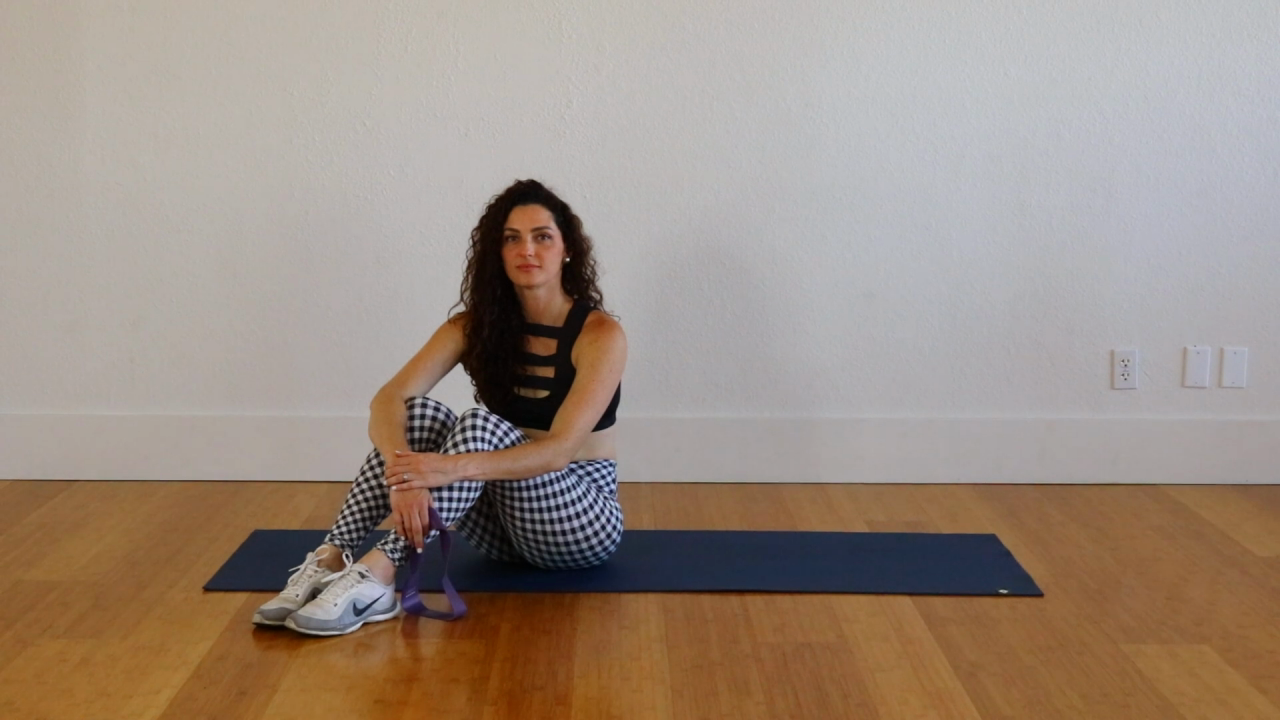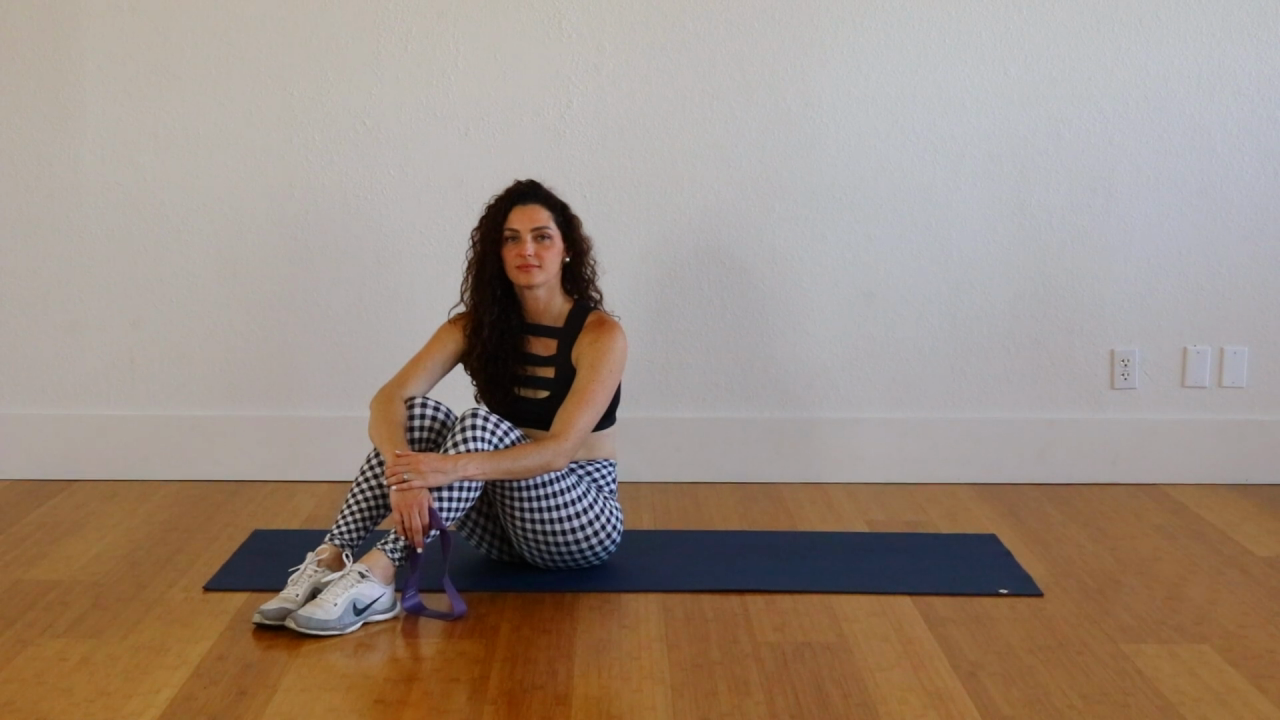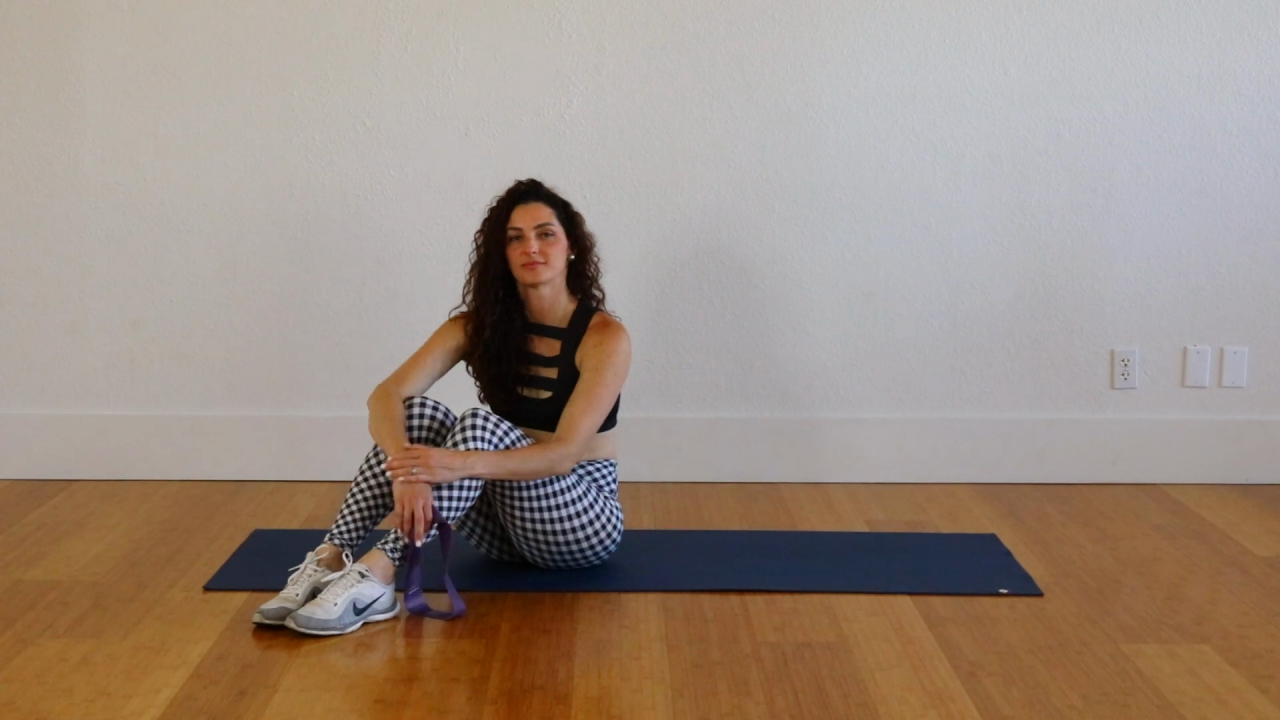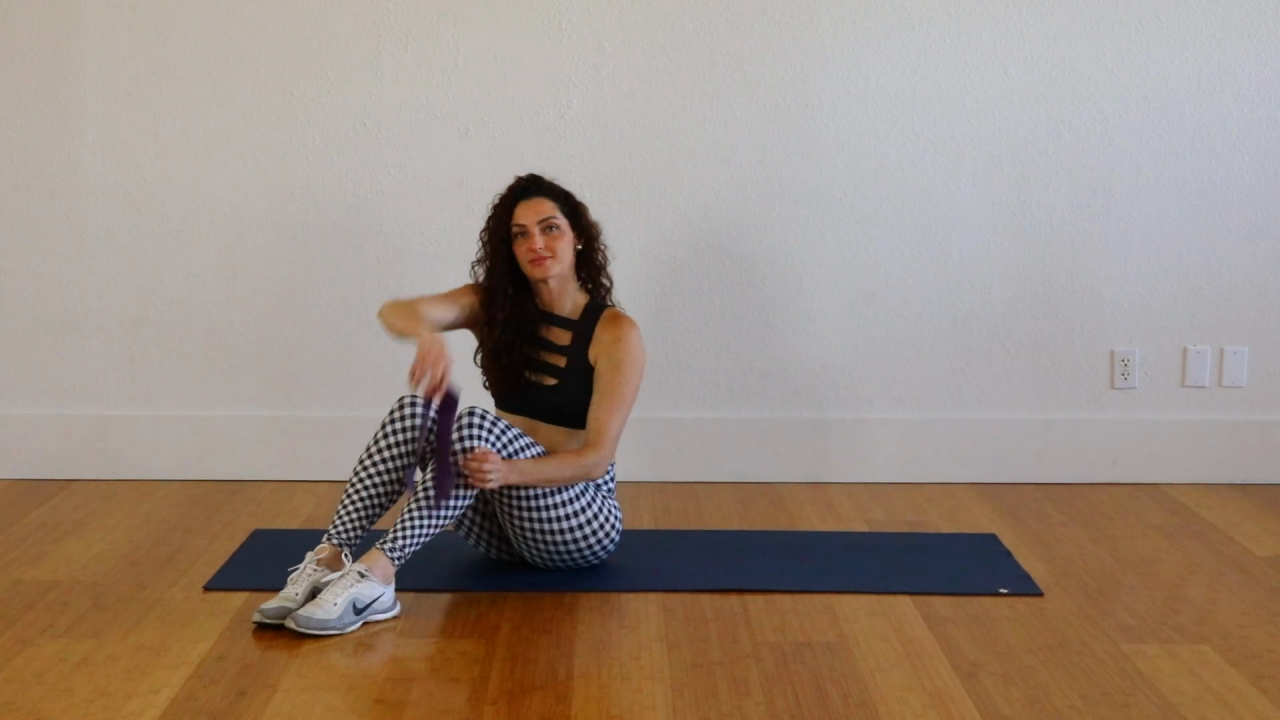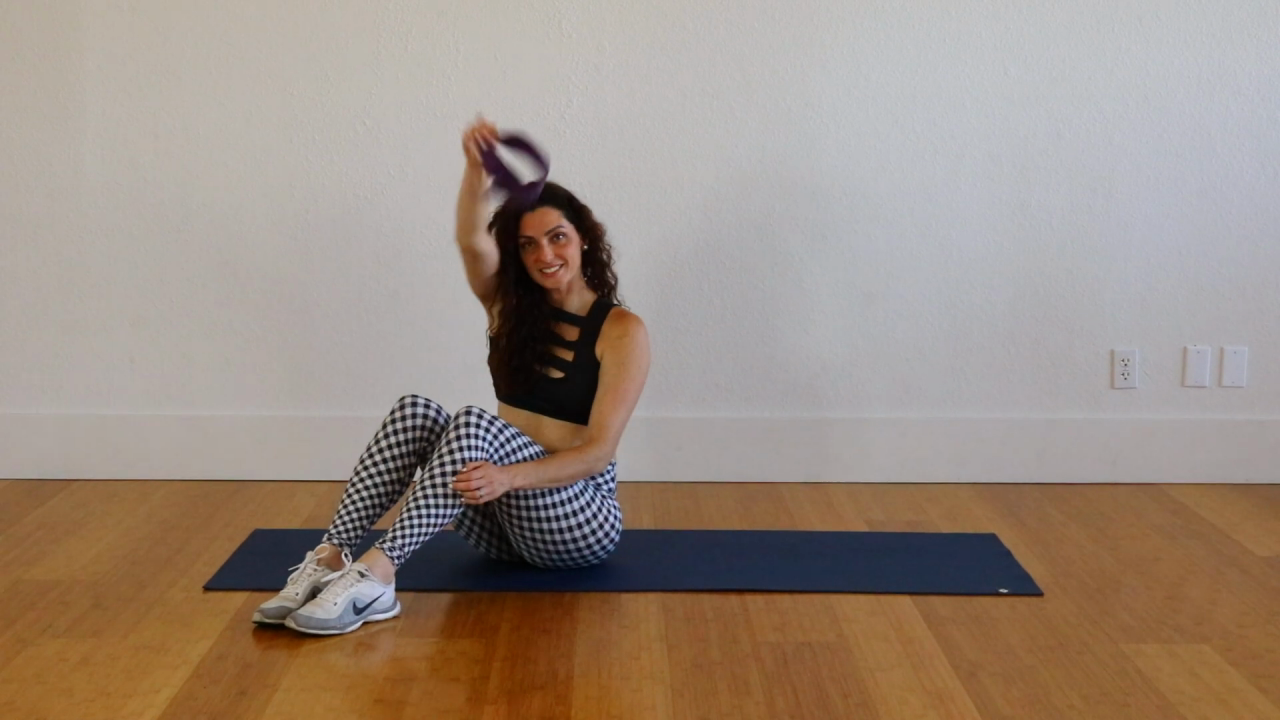
dt=0.2s
person 1, frame 1
left shoulder: (600, 335)
right shoulder: (476, 325)
left elbow: (559, 450)
right elbow: (388, 399)
left wrist: (454, 467)
right wrist: (403, 474)
left hip: (582, 521)
right hip: (505, 516)
left knee: (482, 425)
right knee: (420, 412)
left ankle: (378, 574)
right ankle: (331, 559)
person 1, frame 2
left shoulder: (601, 334)
right shoulder: (476, 326)
left elbow: (559, 451)
right elbow: (388, 399)
left wrist: (454, 468)
right wrist: (403, 473)
left hip: (582, 522)
right hip: (505, 520)
left knee: (482, 425)
right knee: (420, 412)
left ankle: (378, 574)
right ankle: (331, 559)
person 1, frame 3
left shoulder: (605, 336)
right shoulder: (480, 323)
left elbow: (562, 455)
right elbow: (386, 395)
left wrist: (464, 463)
right wrist: (406, 471)
left hip: (582, 521)
right hip: (504, 520)
left knee: (481, 426)
right knee: (419, 414)
left ankle: (377, 574)
right ankle: (331, 558)
person 1, frame 4
left shoulder: (615, 333)
right shoulder: (496, 308)
left elbow: (596, 457)
right elbow: (395, 311)
left wrist: (509, 469)
right wrist: (427, 338)
left hip: (581, 522)
right hip: (505, 523)
left knee: (477, 424)
right knee: (415, 409)
left ankle: (376, 575)
right ankle: (330, 559)
person 1, frame 5
left shoulder: (623, 331)
right shoulder: (510, 305)
left elbow: (598, 451)
right elbow: (473, 240)
left wrist: (509, 477)
right wrist: (476, 168)
left hip: (580, 520)
right hip: (503, 514)
left knee: (475, 425)
right knee: (415, 411)
left ankle: (378, 573)
right ankle: (330, 558)
